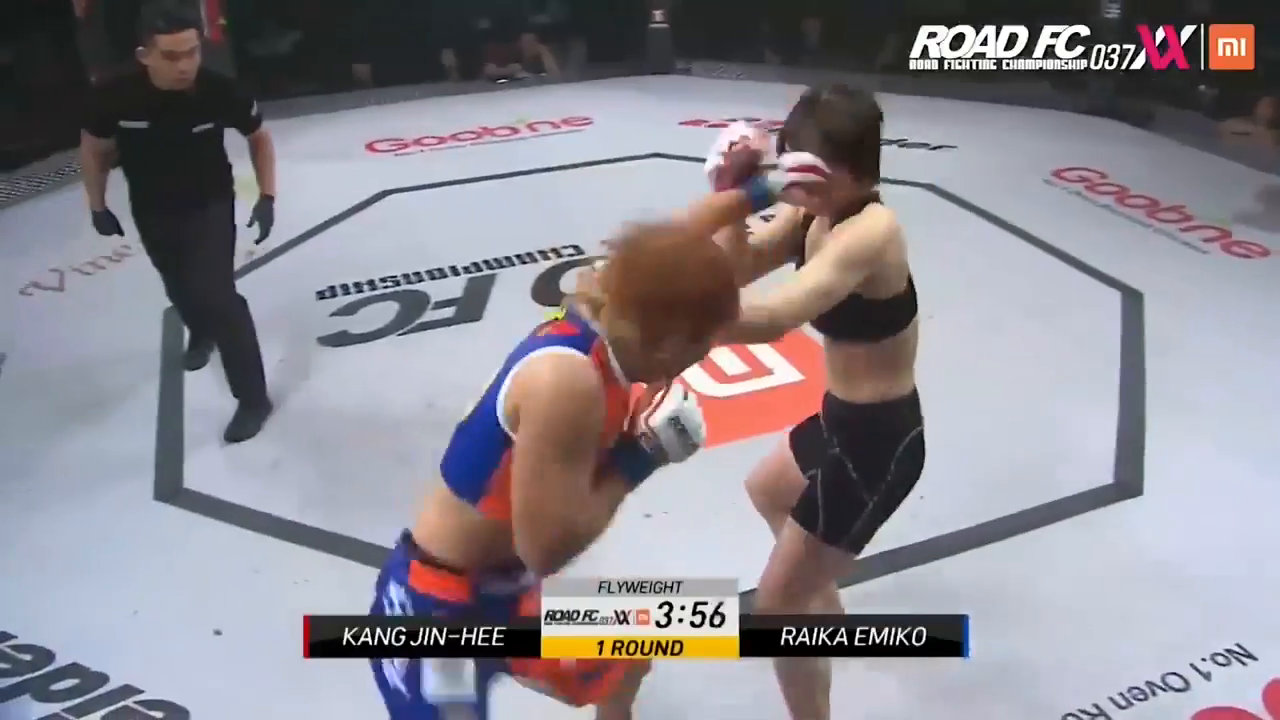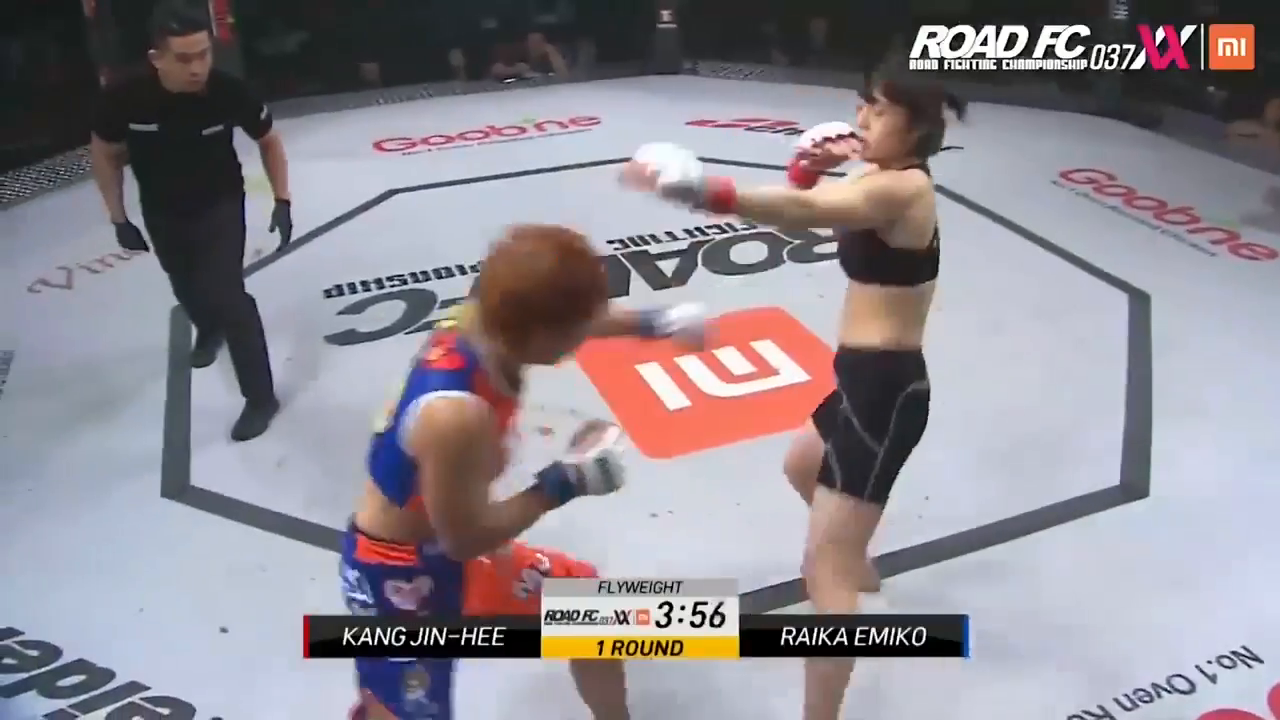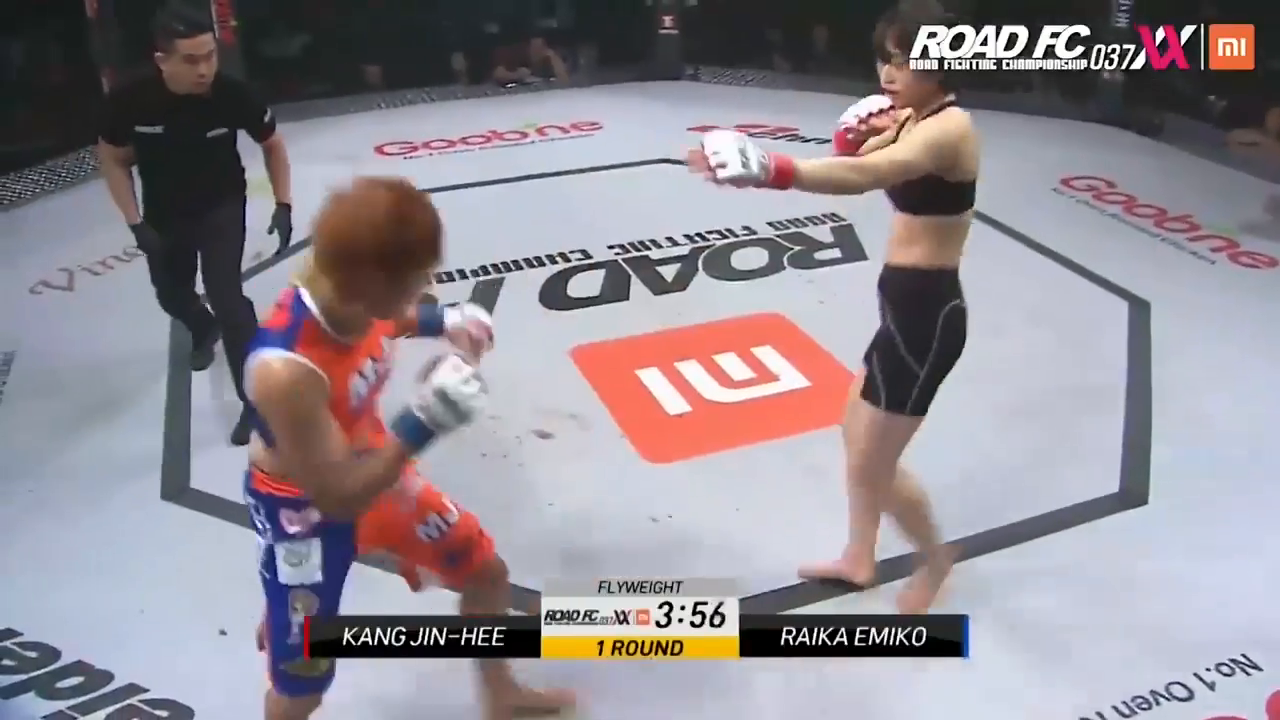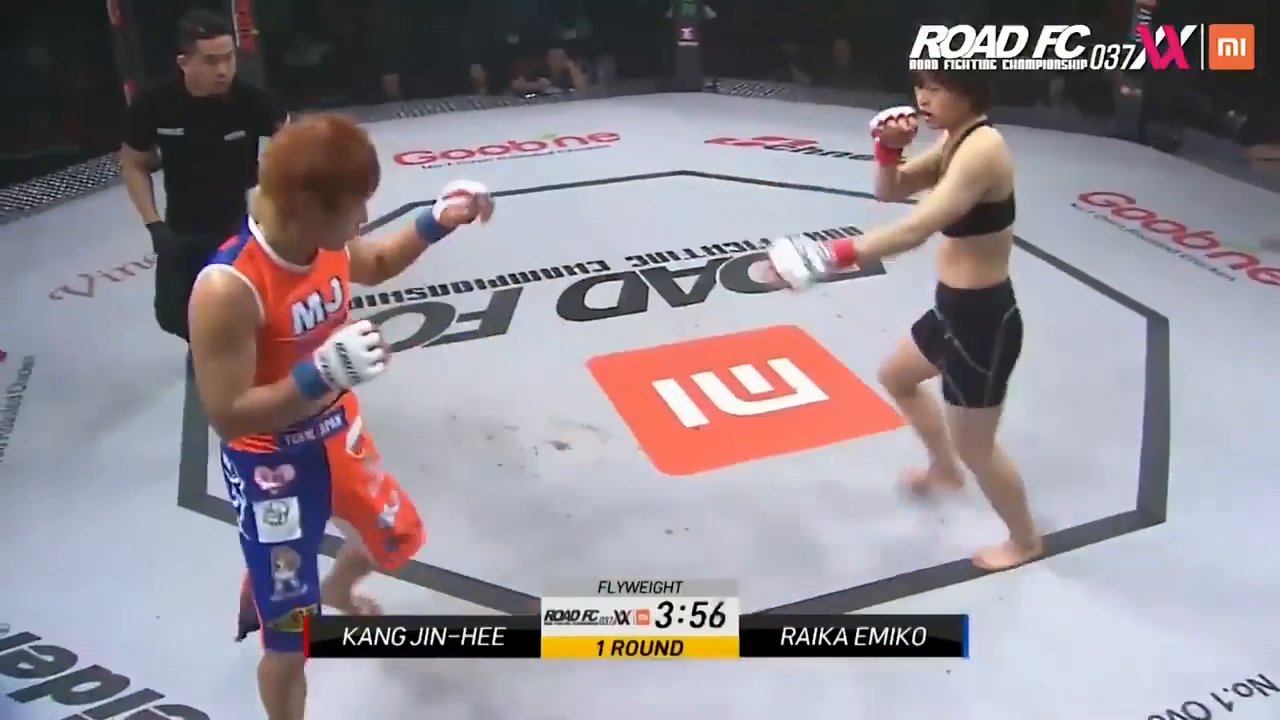
dt=0.2s
person 1, frame 1
left shoulder: (870, 232)
right shoulder: (812, 212)
left elbow: (773, 319)
right elbow: (736, 260)
left hip: (878, 441)
right hip: (845, 418)
left knee: (776, 604)
right knee: (766, 488)
right ankle: (825, 603)
person 1, frame 2
left shoulder: (905, 189)
right shoulder: (877, 178)
left elbow: (801, 211)
right elbow: (803, 205)
left wrist: (701, 187)
right wrist: (808, 167)
left hip: (886, 396)
right hip: (865, 381)
left knee: (825, 571)
right knee: (801, 470)
right ankle: (854, 569)
person 1, frame 3
left shoulder: (949, 128)
right shoulder: (913, 117)
left elbow: (858, 177)
right elbow: (856, 165)
left wrist: (764, 170)
right wrist: (854, 136)
left hip: (925, 311)
right hip: (908, 301)
left knee: (868, 460)
right knee: (859, 434)
left ankle: (934, 557)
right ankle: (860, 558)
person 1, frame 4
left shoulder: (982, 149)
right shoulder: (957, 138)
left elbow: (918, 228)
right elbow: (890, 187)
left wrist: (831, 257)
right wrist: (888, 149)
left hip: (982, 318)
right hip: (956, 306)
left knee: (976, 448)
right knee: (894, 375)
left ankle: (1023, 539)
right ankle: (942, 465)
person 2, frame 1
left shoulder: (597, 323)
right shoulder: (564, 378)
left elbow: (671, 245)
right elbow: (545, 549)
left wrist: (753, 193)
right wrist: (639, 460)
left knee: (621, 662)
person 2, frame 2
left shoulder: (482, 325)
right shoulder: (452, 415)
left elbow: (582, 316)
right elbow: (465, 538)
left wrist: (653, 322)
right wrist: (563, 483)
left hip: (445, 551)
right hip: (395, 575)
person 2, frame 3
left shoulder: (343, 291)
right shoulder: (284, 369)
right elbow: (338, 495)
left wrist: (437, 320)
right wrist: (422, 424)
left hip: (366, 465)
right hip: (298, 508)
left knee: (484, 570)
person 2, frame 4
left shoulder: (326, 240)
right shoulder: (227, 287)
left elbow: (374, 264)
right elbow: (227, 416)
left wrist: (435, 221)
right wrist: (320, 374)
left hip: (338, 433)
right hip: (270, 464)
left knee: (398, 537)
right knee: (291, 639)
left ankle: (337, 590)
person 3, frame 1
left shoulder: (218, 90)
right shoulder: (114, 96)
left elbow: (258, 138)
right elbow: (93, 150)
left wrist: (266, 196)
right wrist: (97, 207)
left hip: (210, 207)
right hip: (153, 213)
left knee: (217, 295)
right knee: (179, 287)
left ankle: (253, 399)
right ankle: (201, 331)
person 3, frame 2
left shoulder: (229, 91)
right shoulder: (124, 98)
left elbow: (268, 140)
right elbow: (104, 154)
left wrist: (283, 201)
right wrist: (118, 218)
left hip: (220, 206)
right hip: (162, 213)
left knee: (226, 294)
right knee: (186, 286)
left ankle: (260, 398)
right ankle: (210, 328)
person 3, frame 3
left shoulder: (232, 93)
right shoulder: (129, 101)
left elbow: (270, 141)
right elbow: (111, 158)
left wrist: (283, 204)
right wrist: (137, 223)
left hip: (223, 207)
right hip: (164, 215)
left knee: (227, 296)
right knee: (171, 293)
right ankle: (204, 327)
person 3, frame 4
left shoulder: (253, 103)
right shoulder: (154, 105)
right elbow: (133, 164)
right wrist: (155, 226)
left hip: (241, 218)
right hip: (183, 228)
right knee: (171, 315)
